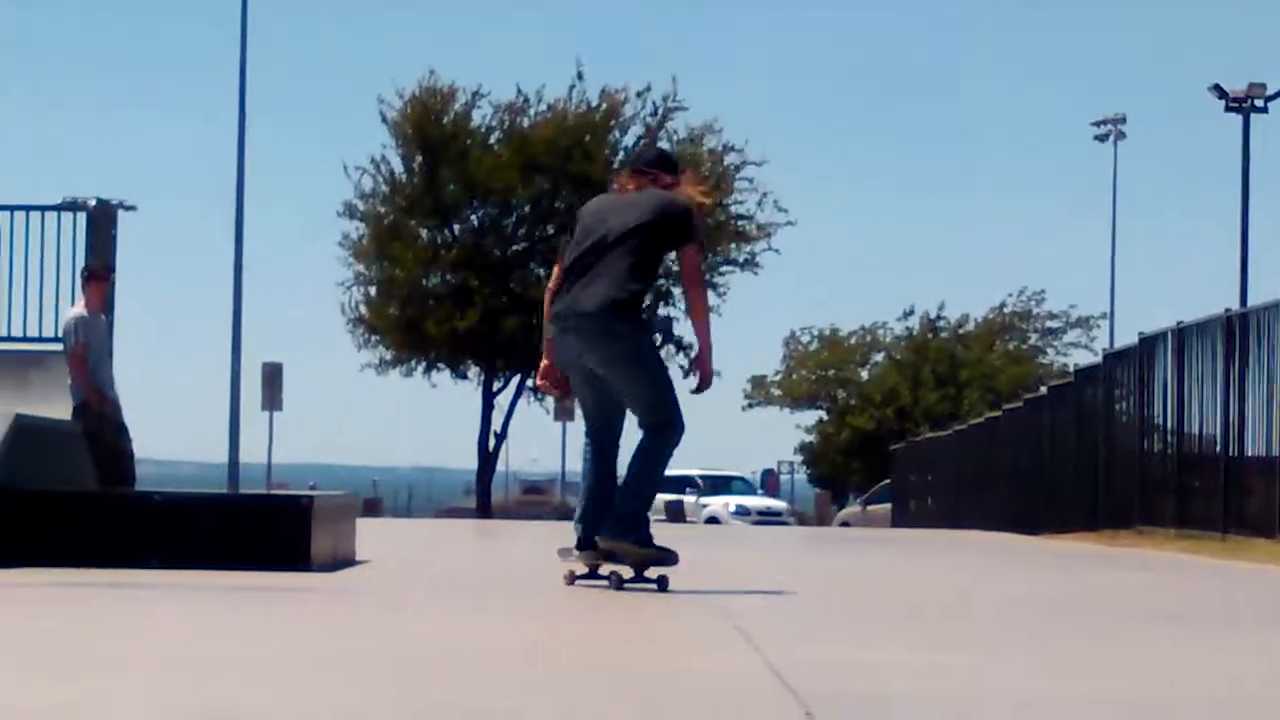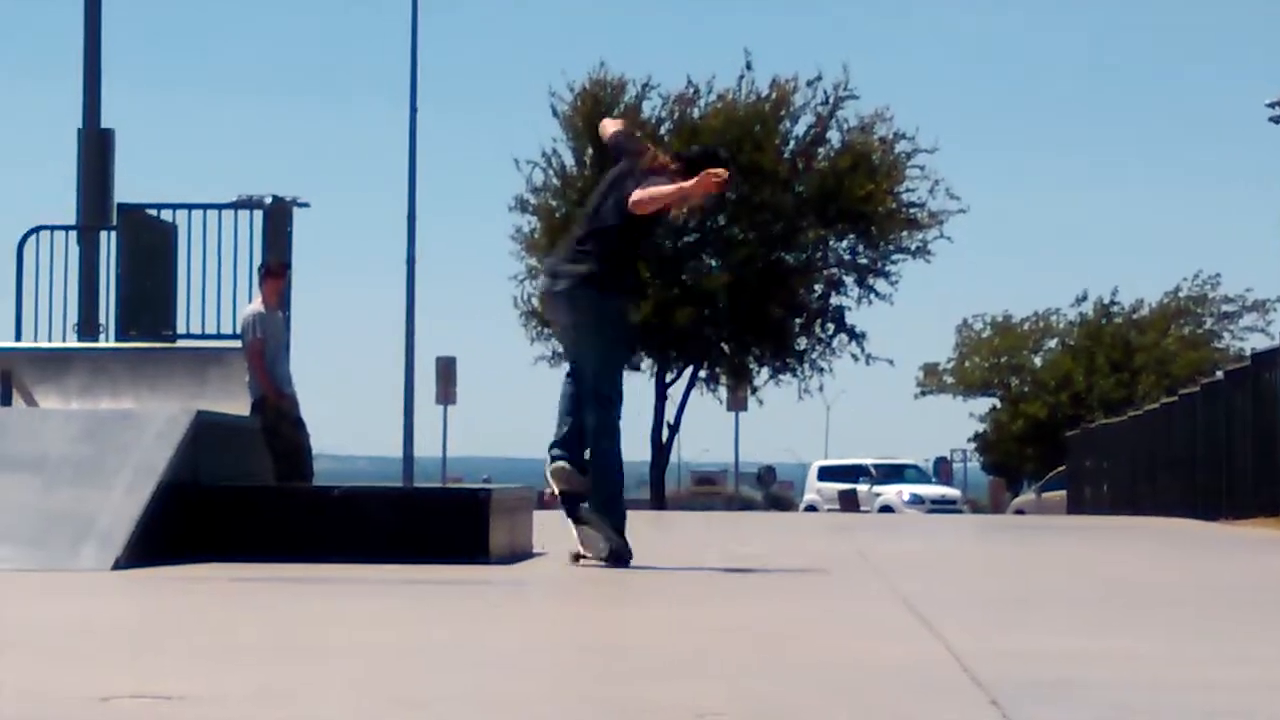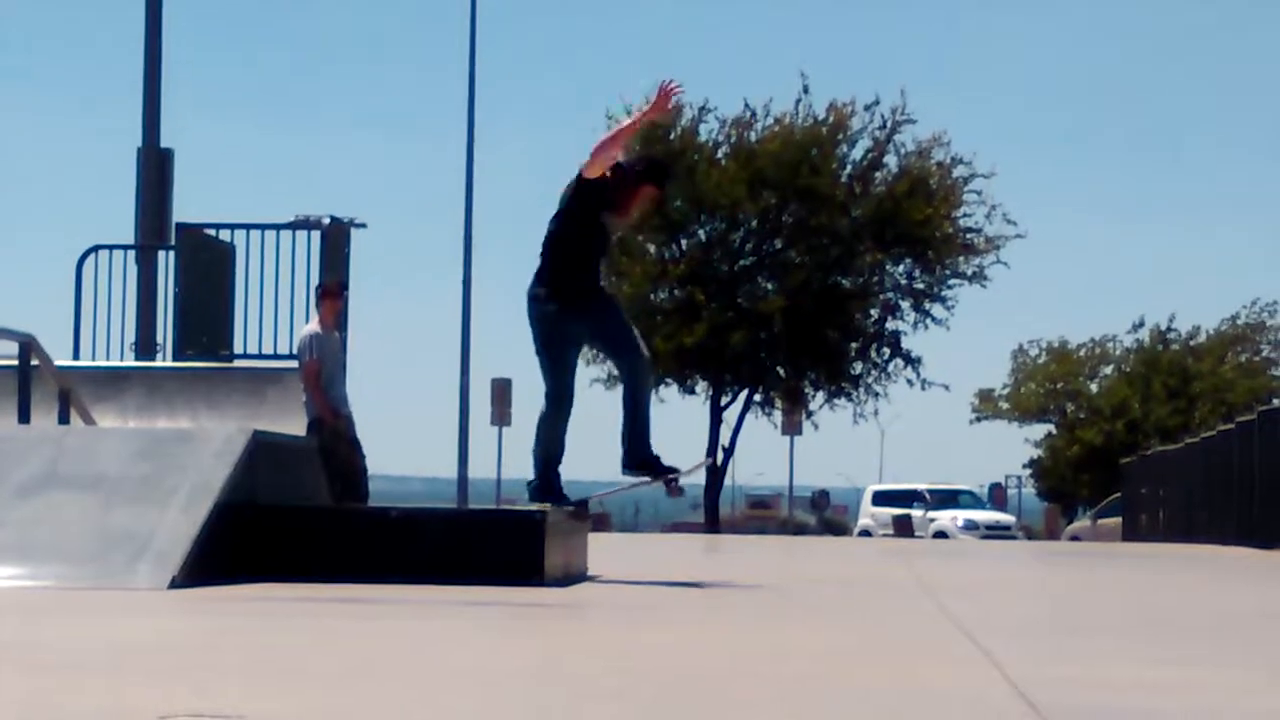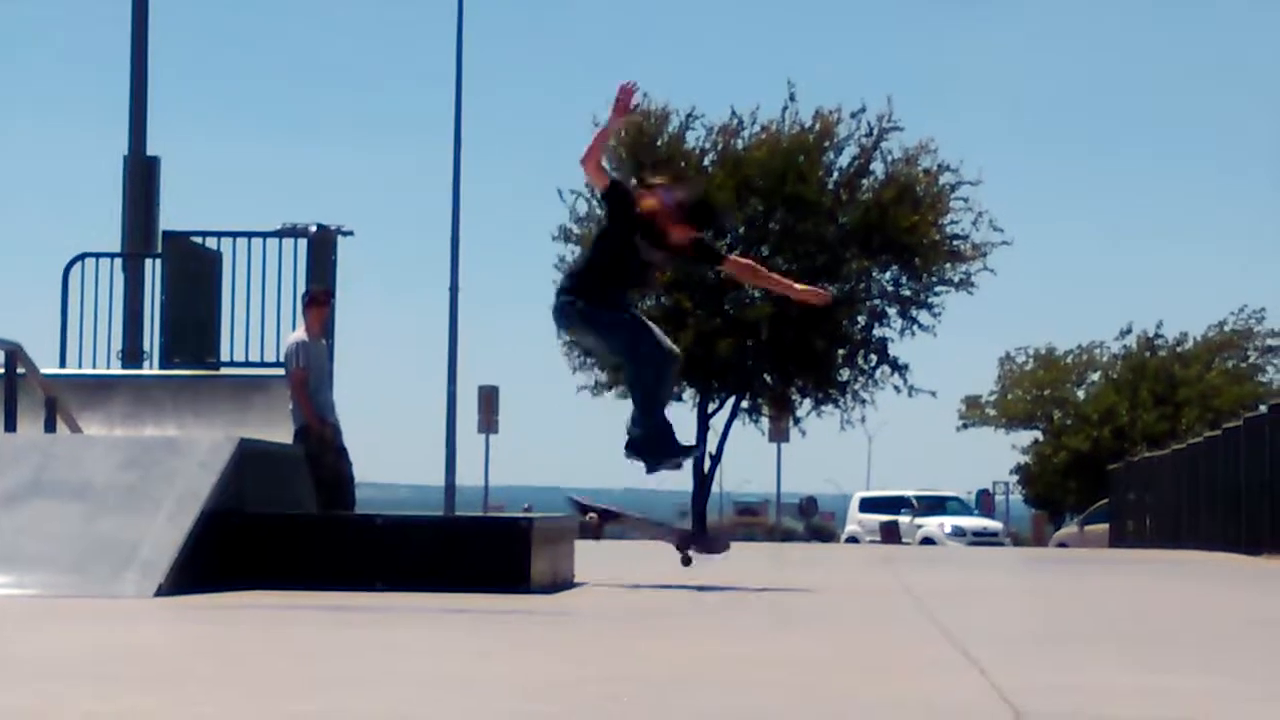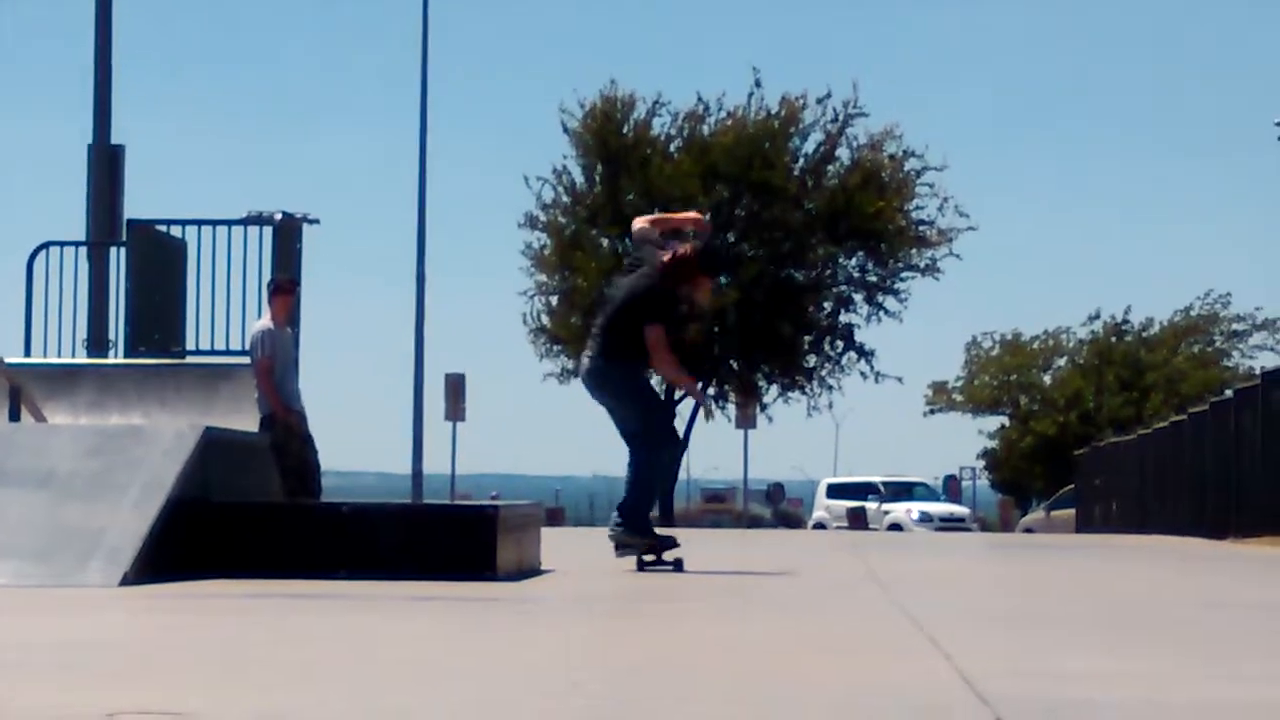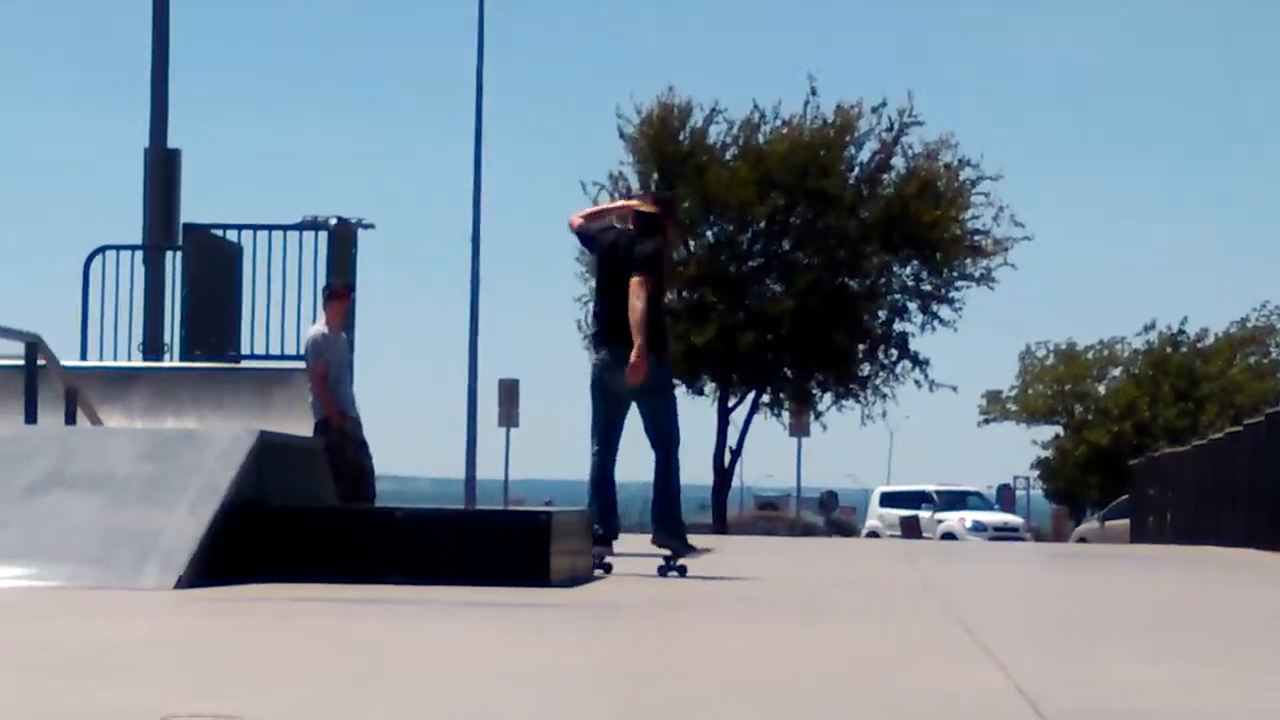
dt=0.7s
person 1, frame 1
left shoulder: (593, 206)
right shoulder: (676, 206)
left elbow: (555, 284)
right elbow: (693, 282)
left wrist: (550, 356)
right wrist: (705, 351)
left hip: (565, 325)
right hip: (614, 323)
left knee: (602, 431)
right knee: (664, 426)
left ankle: (589, 535)
right ankle: (626, 528)
person 1, frame 2
left shoulder: (631, 159)
right shoulder: (654, 184)
left elbow: (609, 127)
right elbow: (638, 202)
right wrist: (690, 184)
left hip: (556, 285)
right hip: (591, 289)
left knee: (583, 373)
right knee: (604, 400)
left ankle: (564, 454)
right ankle: (606, 510)
person 1, frame 3
left shoulder: (612, 209)
right shoulder: (590, 192)
right elbow: (600, 155)
right wrist: (648, 116)
left hip: (588, 297)
right hip: (553, 306)
left knee: (639, 365)
right knee: (560, 399)
left ankle: (638, 458)
right ankle: (545, 484)
person 1, frame 4
left shoulder: (687, 240)
right shoulder: (629, 213)
left elbow: (736, 266)
right elbow: (590, 164)
left wrist: (793, 288)
right wrist: (616, 119)
left hip: (608, 308)
right hip: (576, 304)
left knee: (666, 359)
right knee: (647, 356)
left ankle: (646, 436)
right ankle: (650, 439)
person 1, frame 5
left shoulder: (656, 264)
right shoulder: (660, 289)
left elbow: (640, 225)
right elbow: (658, 354)
left wrist: (682, 221)
right wrist: (693, 388)
left hip: (600, 364)
right hip: (615, 368)
left knee: (649, 444)
right knee: (666, 445)
left ankle: (632, 528)
right ankle: (630, 523)
person 1, frame 6
left shoulder: (608, 238)
right shoulder: (652, 248)
left elbow: (577, 220)
right elbow: (638, 297)
left wrist: (622, 205)
right wrist: (639, 348)
left hip: (606, 358)
right hip: (645, 359)
left knee: (603, 451)
right knee: (666, 449)
left ankle: (600, 534)
right ankle: (668, 529)
person 2, frame 1
left shoulder: (101, 318)
right shoulder: (77, 318)
right elbow: (76, 364)
left wrist: (110, 399)
right wrist: (97, 401)
left hip: (106, 402)
right hip: (90, 405)
left knee: (122, 458)
right knee: (98, 463)
person 2, frame 2
left shoulder: (278, 314)
right shoulder: (254, 315)
right elbow: (255, 360)
left wrist: (288, 394)
right wrist: (274, 397)
left hip: (284, 397)
right hip: (268, 400)
left knee: (300, 454)
right knee: (277, 458)
person 2, frame 3
left shoulder: (335, 335)
right shoulder: (312, 335)
right elbow: (311, 381)
left wrist: (344, 416)
right wrist: (331, 419)
left hip: (341, 419)
right hip: (324, 421)
left knee: (356, 475)
right knee: (332, 479)
person 2, frame 4
left shoulder: (322, 343)
right shoulder: (298, 343)
right elbow: (298, 389)
left wrist: (331, 424)
right wrist: (317, 426)
left hip: (328, 425)
right hip: (311, 429)
left knee: (342, 482)
right knee: (319, 487)
person 2, frame 5
left shoulder: (287, 331)
right shoulder: (263, 331)
right elbow: (263, 376)
left wrist: (296, 411)
right wrist: (282, 413)
left hip: (293, 413)
right hip: (277, 416)
left knee: (308, 469)
right knee: (286, 474)
person 2, frame 6
left shoulder: (342, 337)
right shoulder: (318, 336)
right elbow: (318, 381)
left wrist: (352, 416)
right wrist: (337, 418)
left hip: (348, 418)
right hip: (331, 421)
left knee: (363, 473)
right knee: (341, 478)
